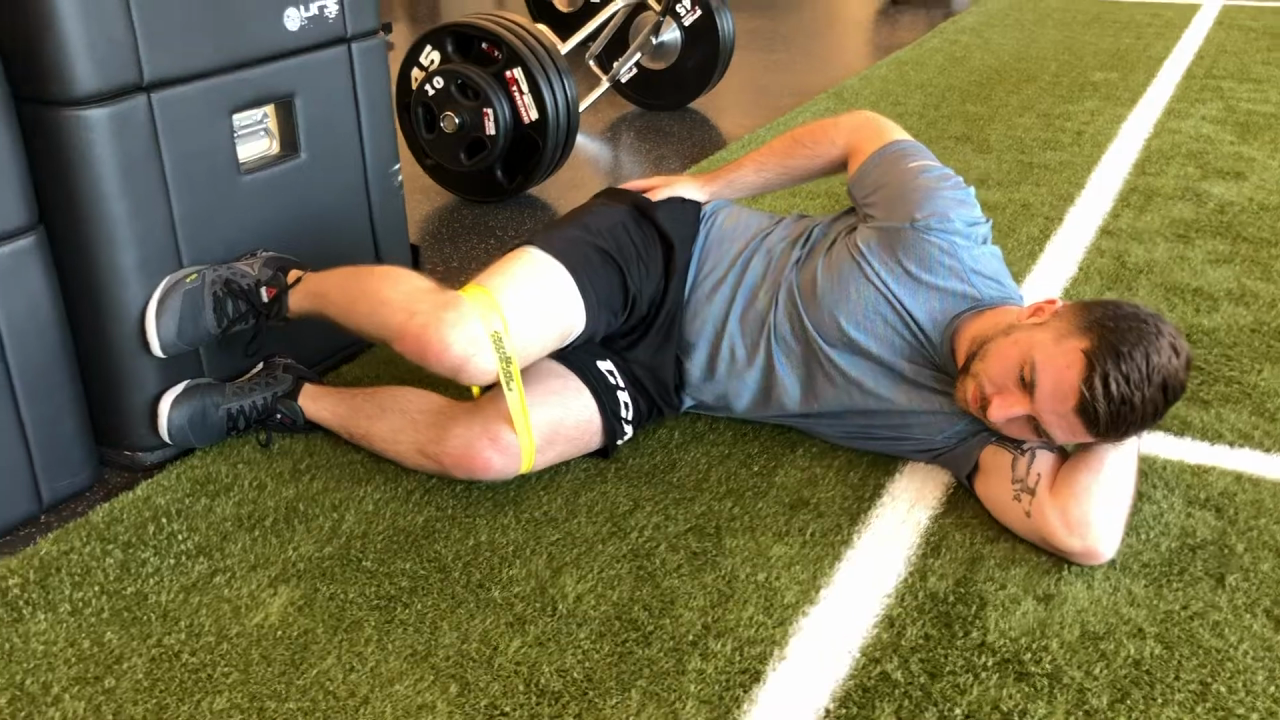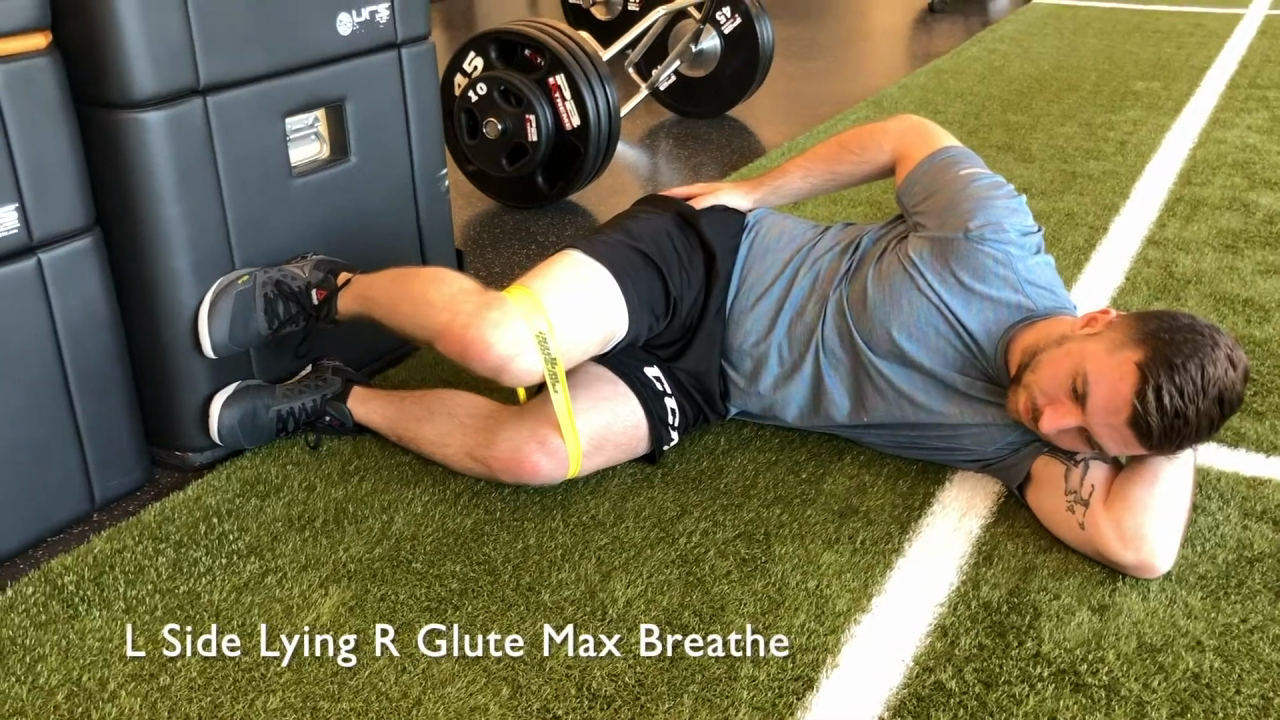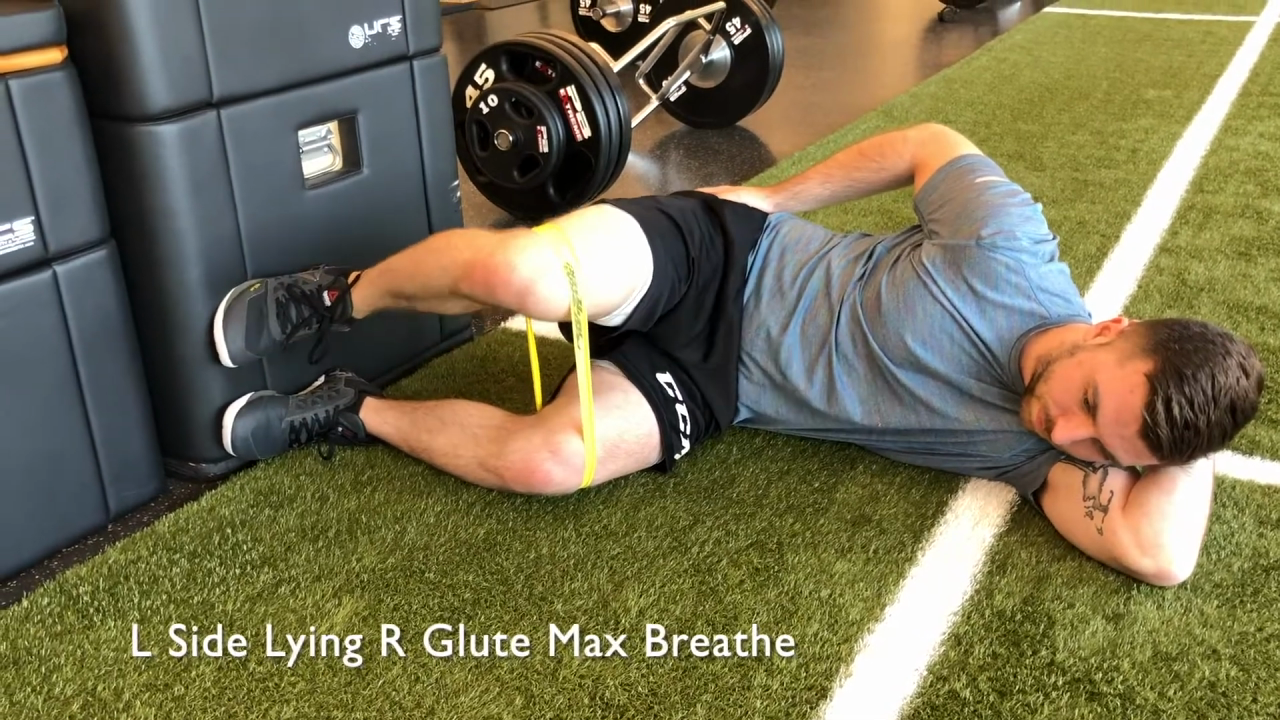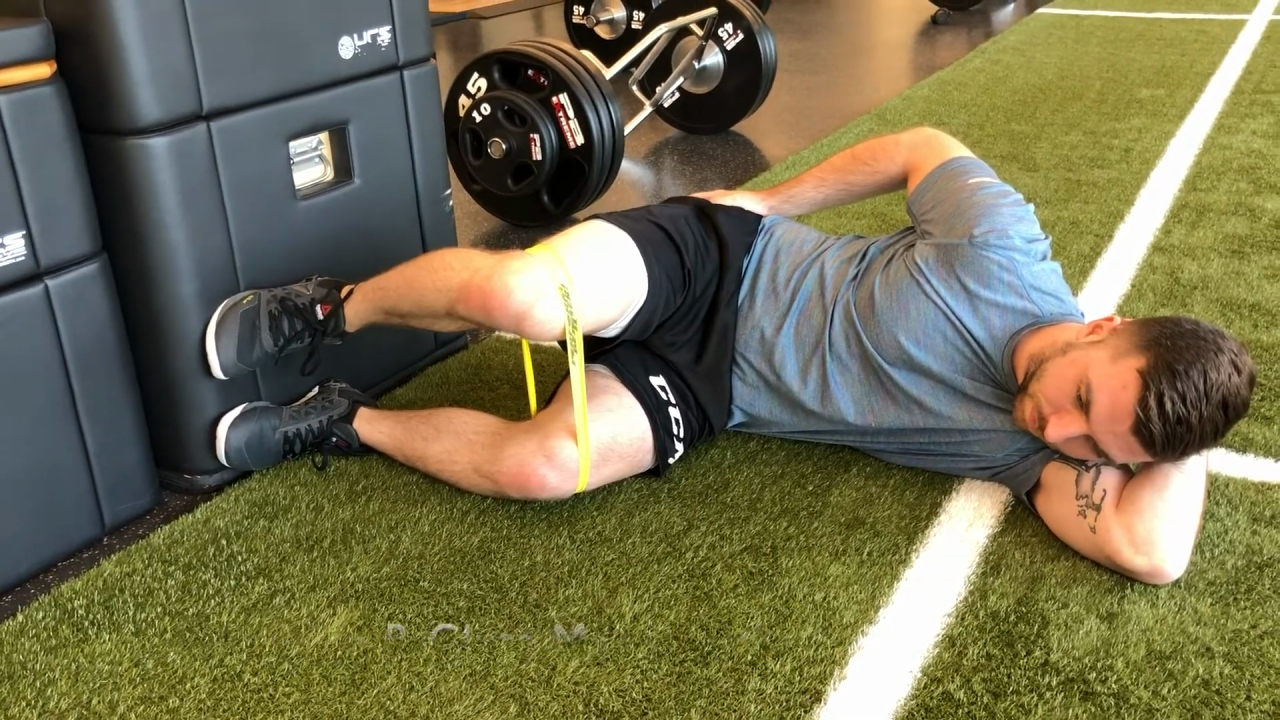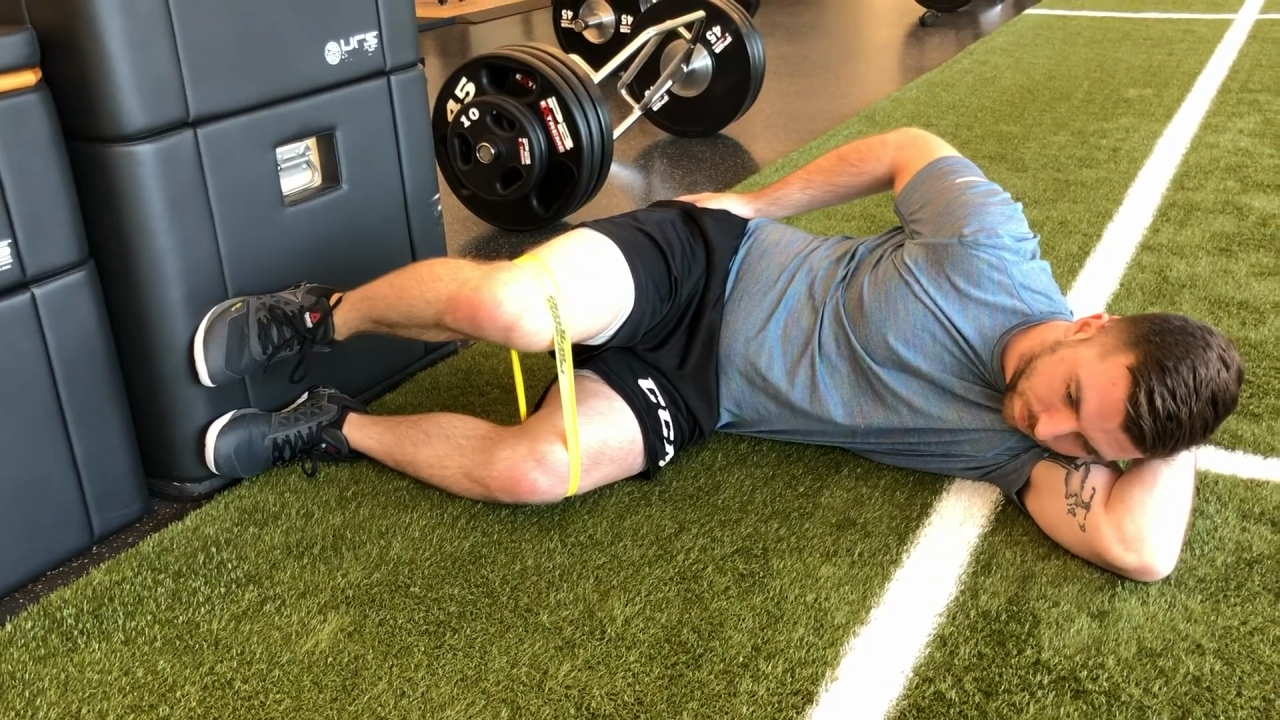
dt=1s
person 1, frame 1
left shoulder: (980, 432)
right shoulder: (945, 226)
left elbow: (1084, 533)
right elbow: (858, 129)
left wrist: (1120, 417)
right wrist: (711, 185)
left hip: (665, 378)
right hip: (665, 252)
left knee: (485, 449)
right knee: (460, 341)
left ankle: (294, 399)
right ankle: (283, 289)
person 1, frame 2
left shoulder: (1031, 445)
right shoulder: (995, 237)
left elbow: (1138, 546)
right elbow: (906, 134)
left wrist: (1167, 434)
right wrist: (759, 193)
left hip: (711, 385)
right hip: (707, 260)
left knee: (534, 452)
right knee: (502, 341)
left ankle: (342, 402)
right ankle: (333, 291)
person 1, frame 3
left shoulder: (1047, 454)
right shoulder: (1010, 244)
left elbow: (1158, 553)
right elbow: (929, 142)
left wrist: (1190, 438)
right wrist: (778, 198)
left hip: (718, 387)
right hip: (723, 261)
left knee: (545, 460)
right knee: (525, 271)
left ankle: (353, 413)
right ankle: (343, 295)
person 1, frame 4
left shoulder: (1040, 453)
right shoulder: (1002, 244)
left elbow: (1151, 552)
right elbow: (920, 147)
left wrist: (1186, 435)
right wrist: (770, 202)
left hip: (714, 390)
right hip: (717, 263)
left knee: (543, 464)
right knee: (520, 293)
left ankle: (347, 423)
right ankle: (335, 309)
person 1, frame 5
left shoulder: (1027, 451)
right shoulder: (990, 242)
left elbow: (1140, 549)
right elbow: (907, 147)
left wrist: (1173, 435)
right wrist: (758, 207)
left hip: (694, 394)
right hip: (703, 266)
left knee: (533, 470)
right knee: (507, 305)
left ankle: (335, 429)
right ankle: (323, 316)
